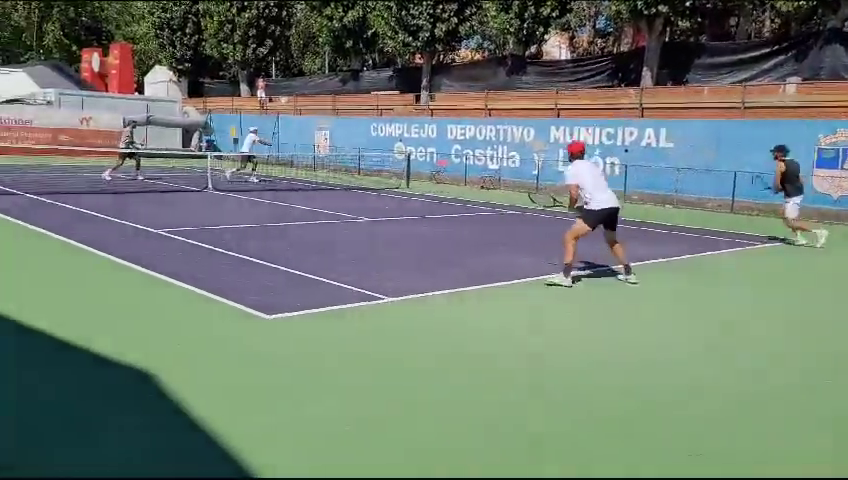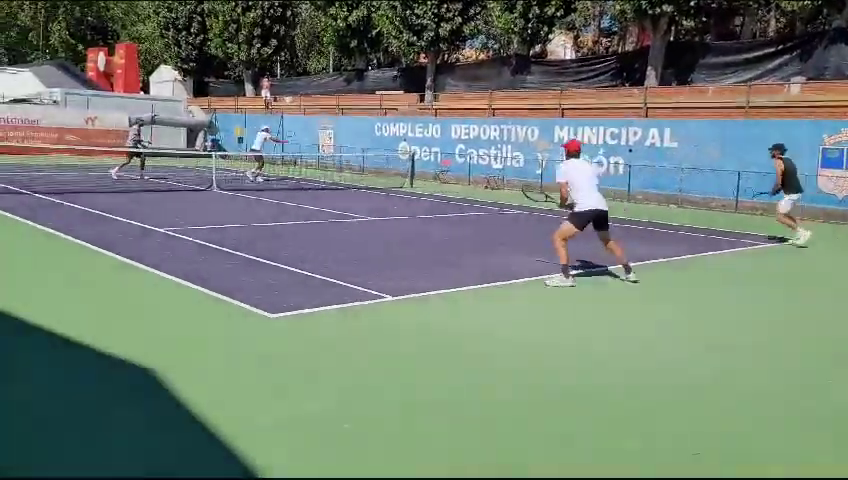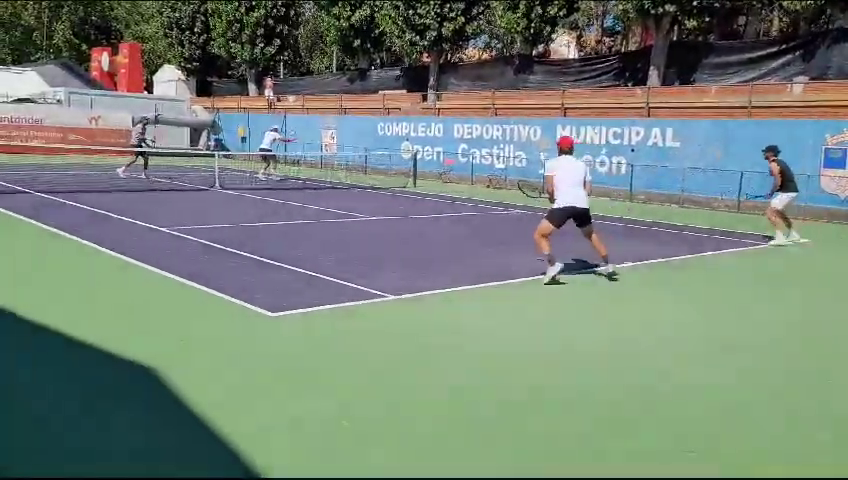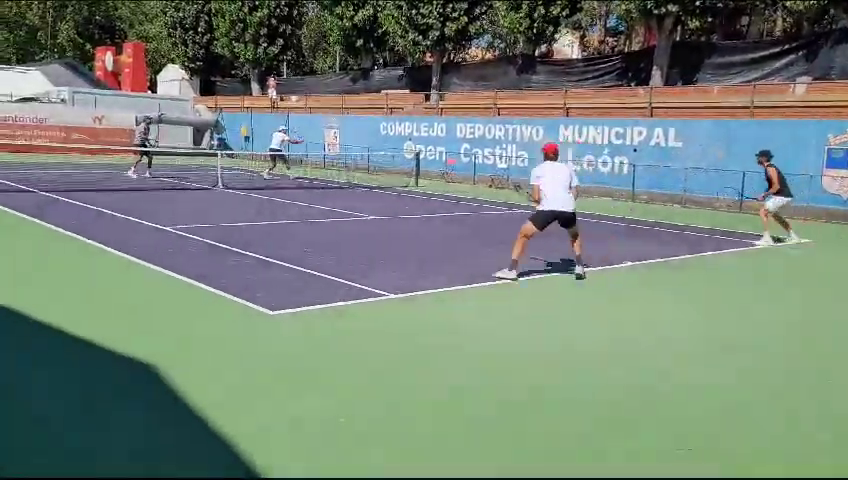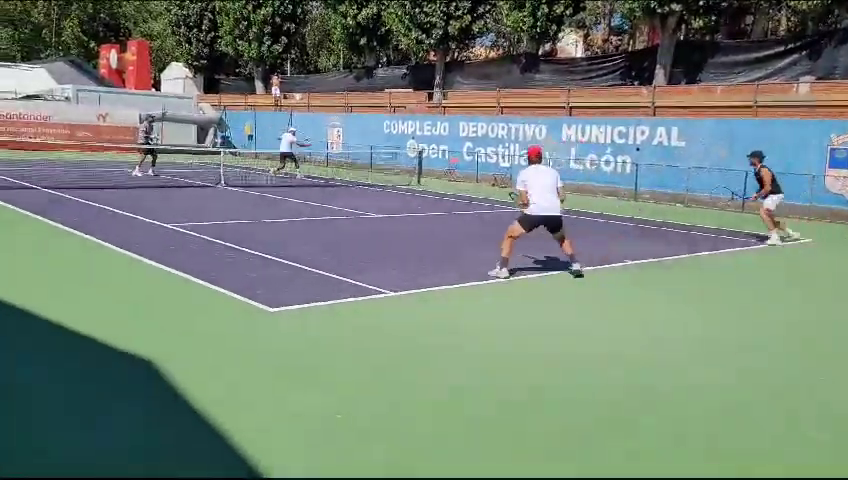
dt=0.1s
person 1, frame 1
left shoulder: (572, 169)
right shoulder: (593, 166)
left elbow: (574, 194)
left wrist: (571, 206)
right wrist: (582, 207)
left hip: (597, 207)
right hip: (613, 205)
left knee: (570, 238)
right knee: (612, 240)
left ankle: (566, 276)
right ankle: (628, 273)
person 1, frame 2
left shoulder: (563, 167)
right shoulder: (590, 167)
left elbow: (563, 193)
left wrist: (562, 204)
left hip: (584, 209)
right hip: (601, 208)
left knee: (558, 238)
right knee: (608, 241)
left ankle: (565, 277)
right ankle: (629, 271)
person 1, frame 3
left shoulder: (552, 163)
right shoulder: (582, 165)
left elbow: (549, 189)
right elbow: (587, 190)
left wrist: (552, 198)
left hip: (562, 206)
right hip: (582, 205)
left knee: (539, 235)
right knee: (591, 234)
left ankle: (552, 265)
right ankle: (607, 265)
person 1, frame 4
left shoulder: (538, 169)
right shoulder: (568, 169)
left elbow: (536, 197)
right elbow: (575, 193)
left wrist: (539, 202)
left hip: (547, 209)
right hip: (568, 210)
left knee: (522, 235)
right knee: (574, 235)
left ankle: (511, 270)
right ankle: (579, 267)
person 1, frame 5
left shoulder: (523, 174)
right shoulder: (553, 172)
left elbow: (524, 201)
right elbow: (561, 197)
left wrist: (523, 205)
left hip: (535, 212)
right hip: (555, 214)
left knee: (509, 236)
right knee: (562, 238)
left ankle: (502, 269)
right ankle: (575, 264)
